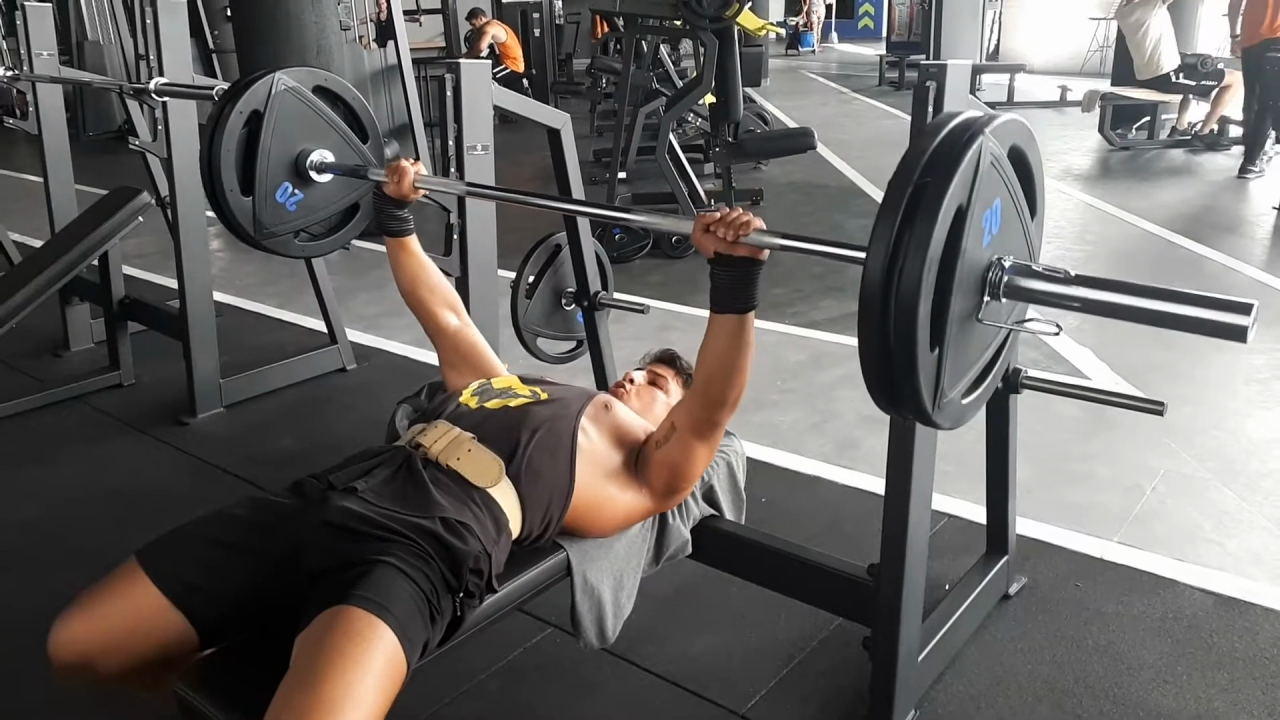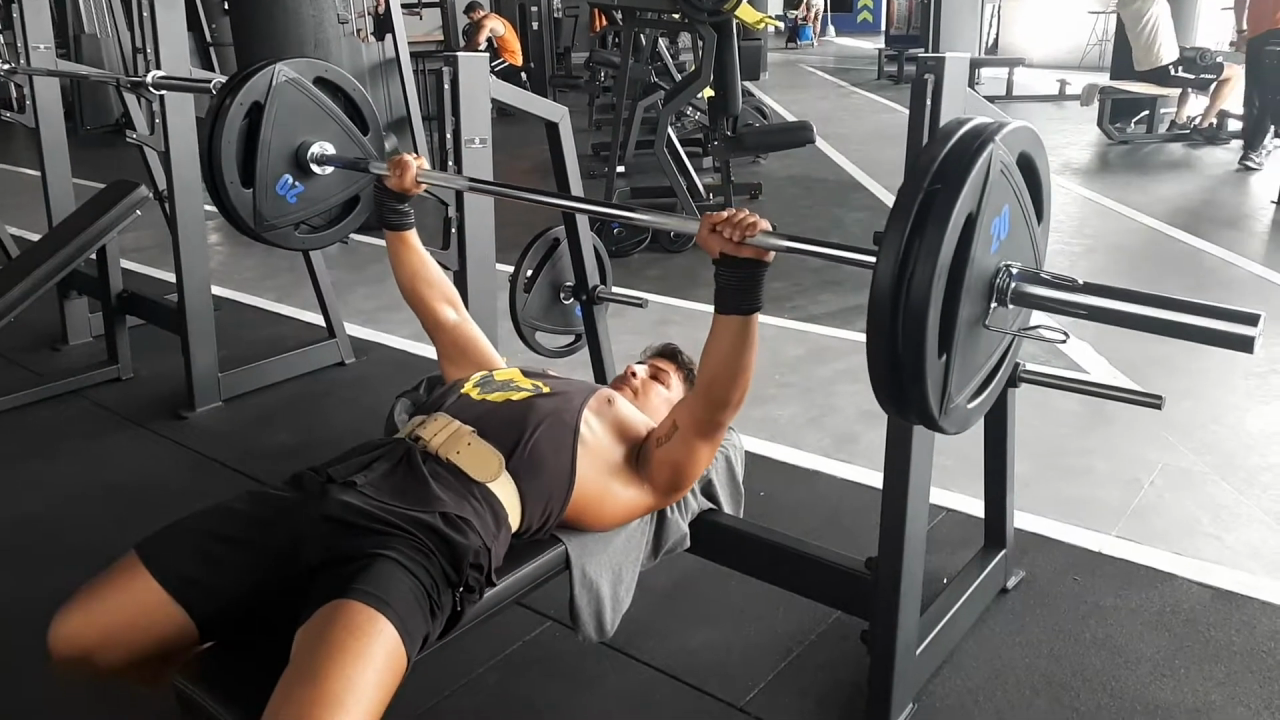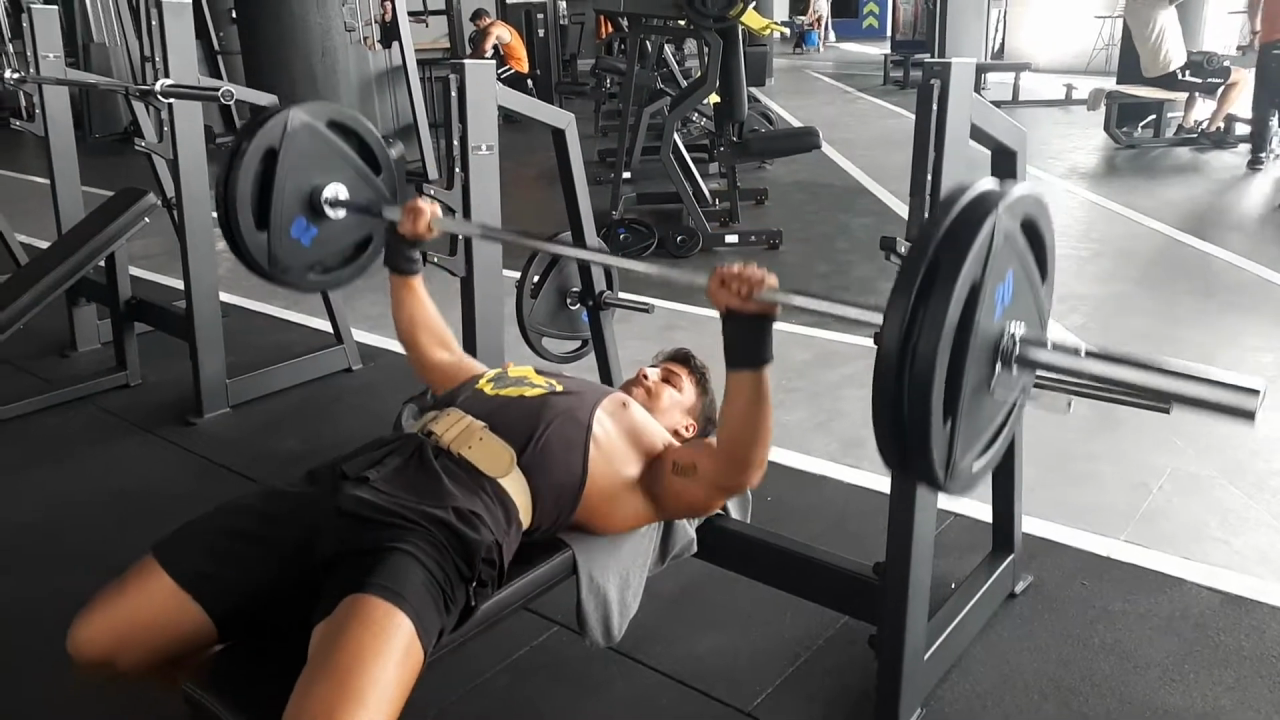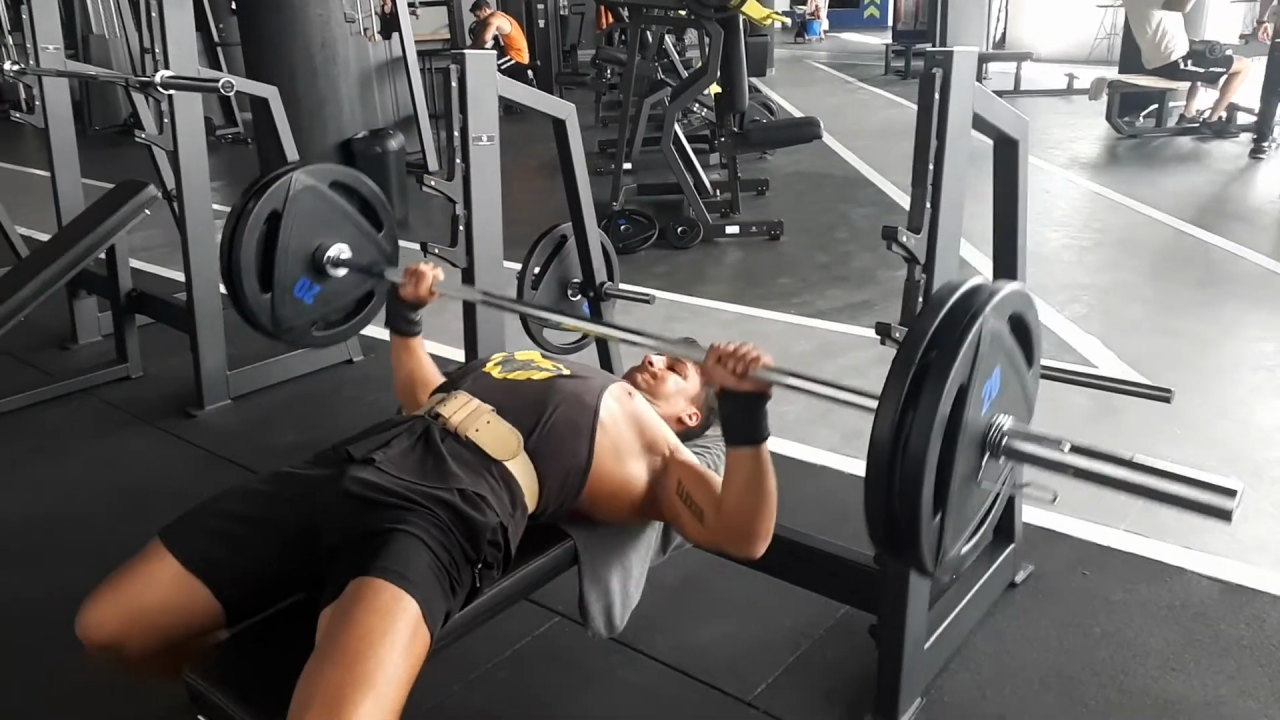
dt=0.3s
person 1, frame 1
left shoulder: (646, 469)
right shoulder: (514, 390)
left elbow: (713, 409)
right elbow: (442, 314)
left wrist: (734, 280)
right wrist: (395, 215)
left hip: (425, 543)
right hip: (330, 498)
right knee: (76, 647)
person 1, frame 2
left shoulder: (645, 463)
right shoulder: (509, 382)
left elbow: (715, 409)
right elbow: (441, 307)
left wrist: (739, 281)
right wrist: (396, 207)
left hip: (426, 536)
right hip: (333, 488)
right knee: (77, 640)
person 1, frame 3
left shoulder: (652, 461)
right shoulder: (534, 387)
left elbow: (737, 472)
right elbow: (429, 350)
left wrist: (748, 340)
right wrist: (405, 251)
left hip: (436, 531)
right hip: (343, 484)
right knee: (97, 644)
person 1, frame 4
left shoulder: (657, 449)
right shoulder: (541, 376)
left elbow: (744, 535)
right elbow: (420, 394)
left wrist: (745, 415)
right wrist: (405, 311)
left hip: (444, 511)
right hip: (351, 467)
right knee: (106, 629)
